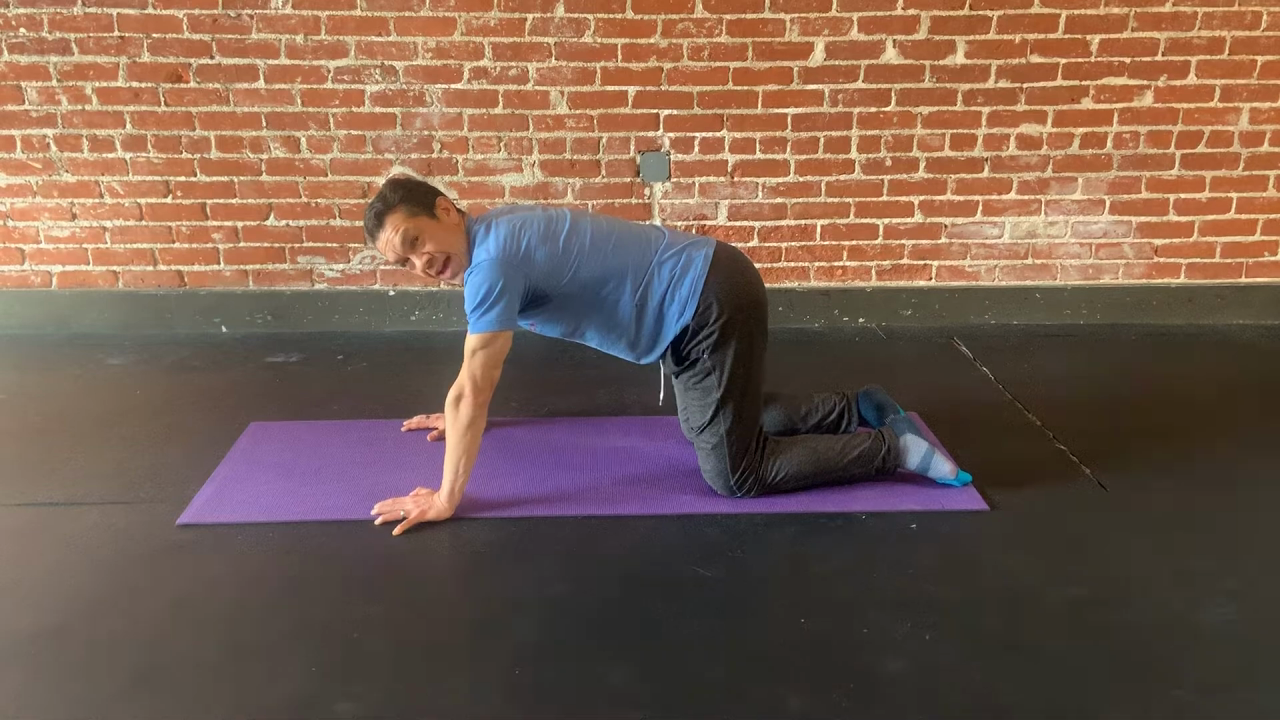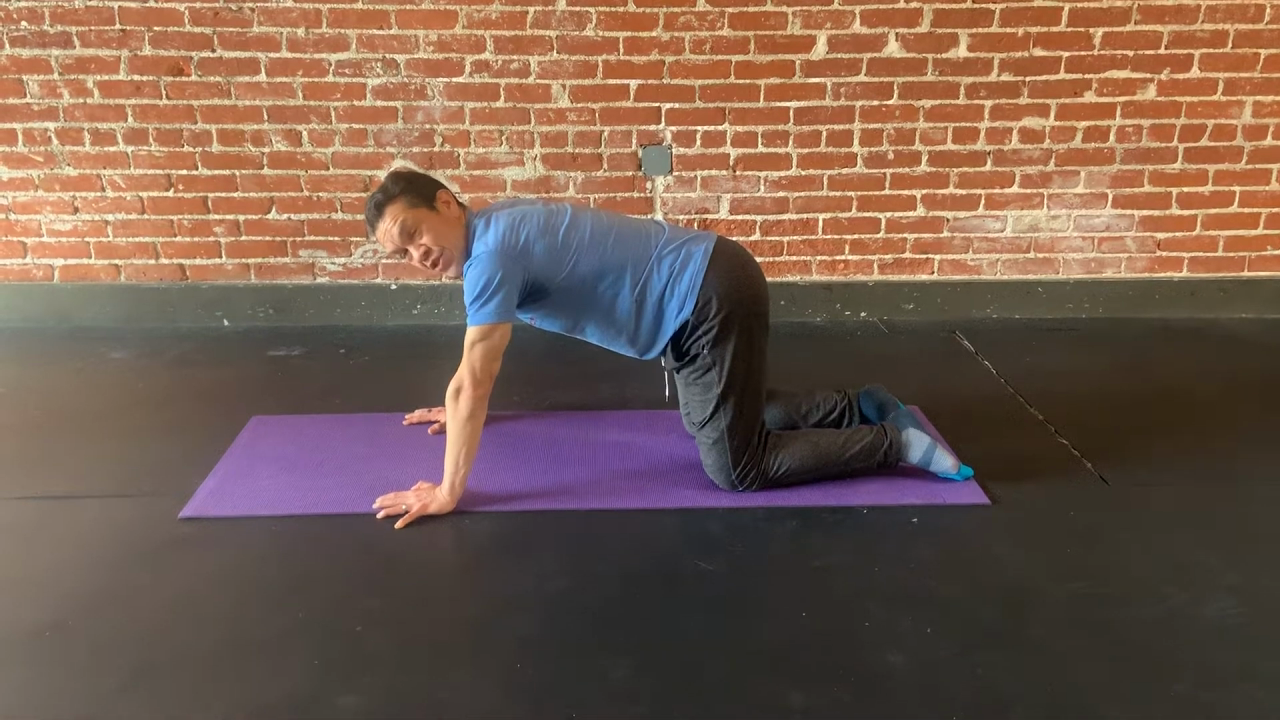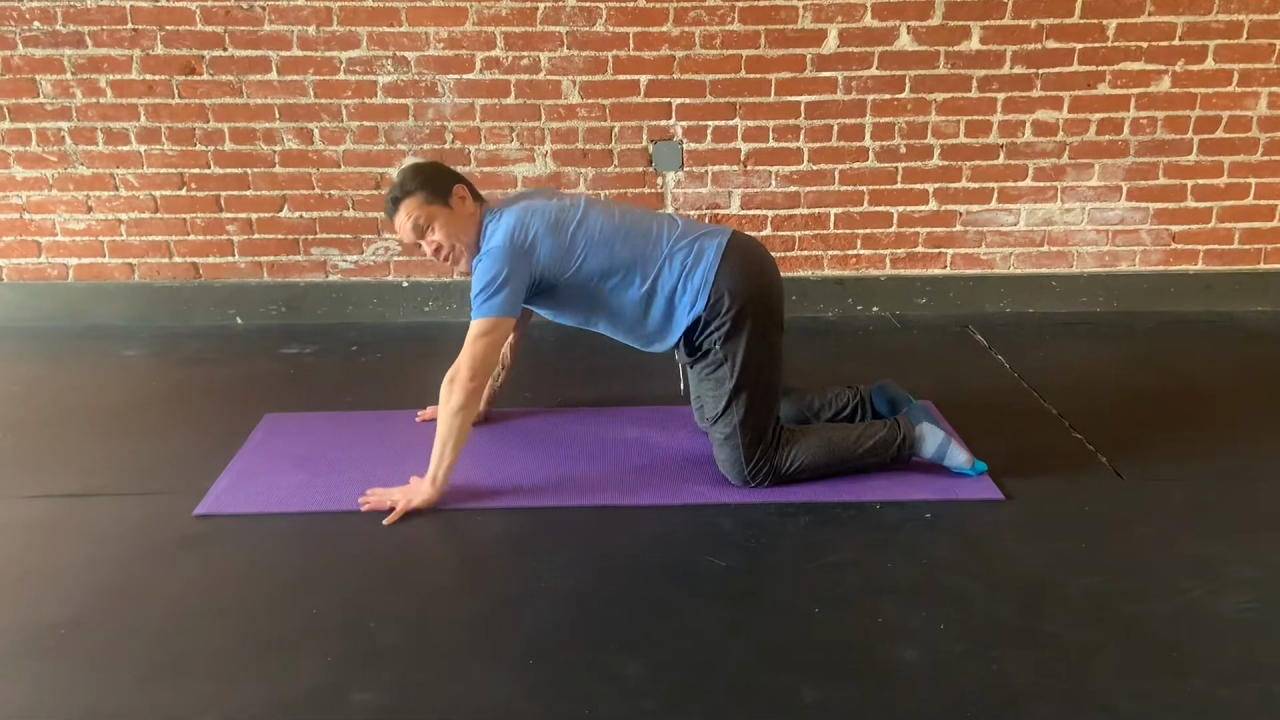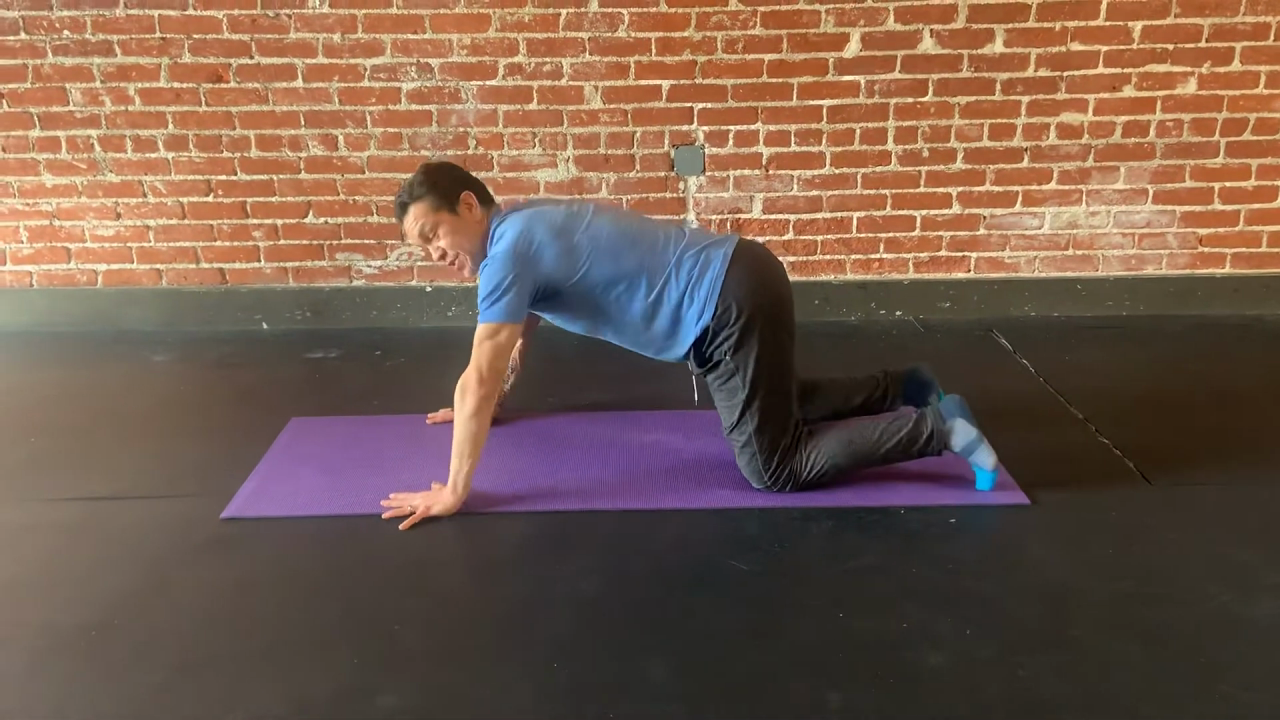
dt=1s
person 1, frame 1
left shoulder: (492, 259)
right shoulder: (491, 234)
left elbow: (472, 391)
left wrist: (446, 498)
right wrist: (460, 413)
left hip: (712, 302)
right hip: (703, 291)
left knee: (734, 472)
right knee: (713, 422)
left ankle: (893, 446)
right ankle: (856, 411)
person 1, frame 2
left shoulder: (491, 253)
right shoulder: (493, 228)
left elbow: (471, 384)
left wrist: (448, 492)
right wrist: (463, 406)
left hip: (712, 297)
right hip: (703, 285)
left knee: (736, 467)
right knee: (720, 416)
left ankle: (895, 440)
right ankle: (861, 407)
person 1, frame 3
left shoulder: (501, 246)
right shoulder: (515, 222)
left elbow: (464, 373)
right elbow: (510, 328)
left wrist: (432, 483)
right wrist: (475, 402)
left hip: (726, 292)
right hip: (723, 275)
left knee: (750, 463)
right knee: (727, 413)
left ankle: (911, 435)
right ankle: (872, 403)
person 1, frame 4
left shoulder: (507, 252)
right shoulder: (523, 229)
left elbow: (477, 382)
right elbow: (520, 329)
left wrist: (453, 492)
right wrist: (483, 403)
left hip: (732, 301)
right hip: (738, 276)
left knee: (775, 466)
right knee: (773, 411)
left ankle: (937, 428)
right ankle: (903, 391)
